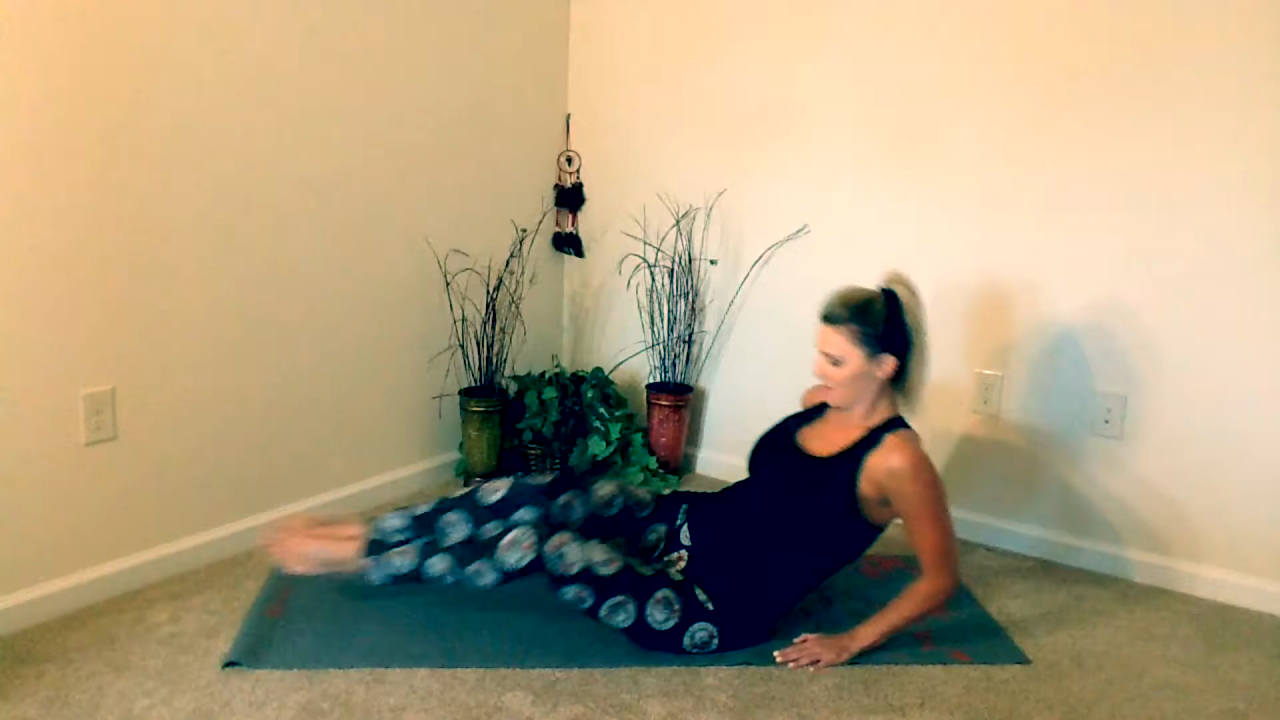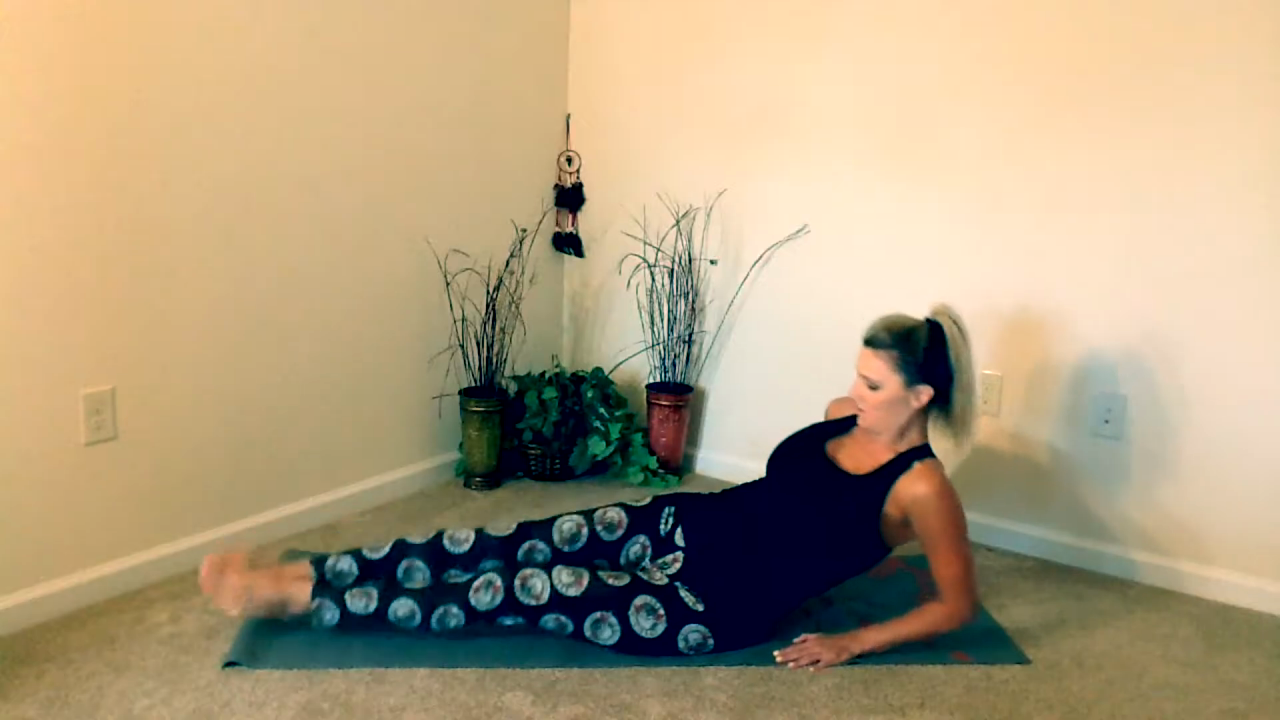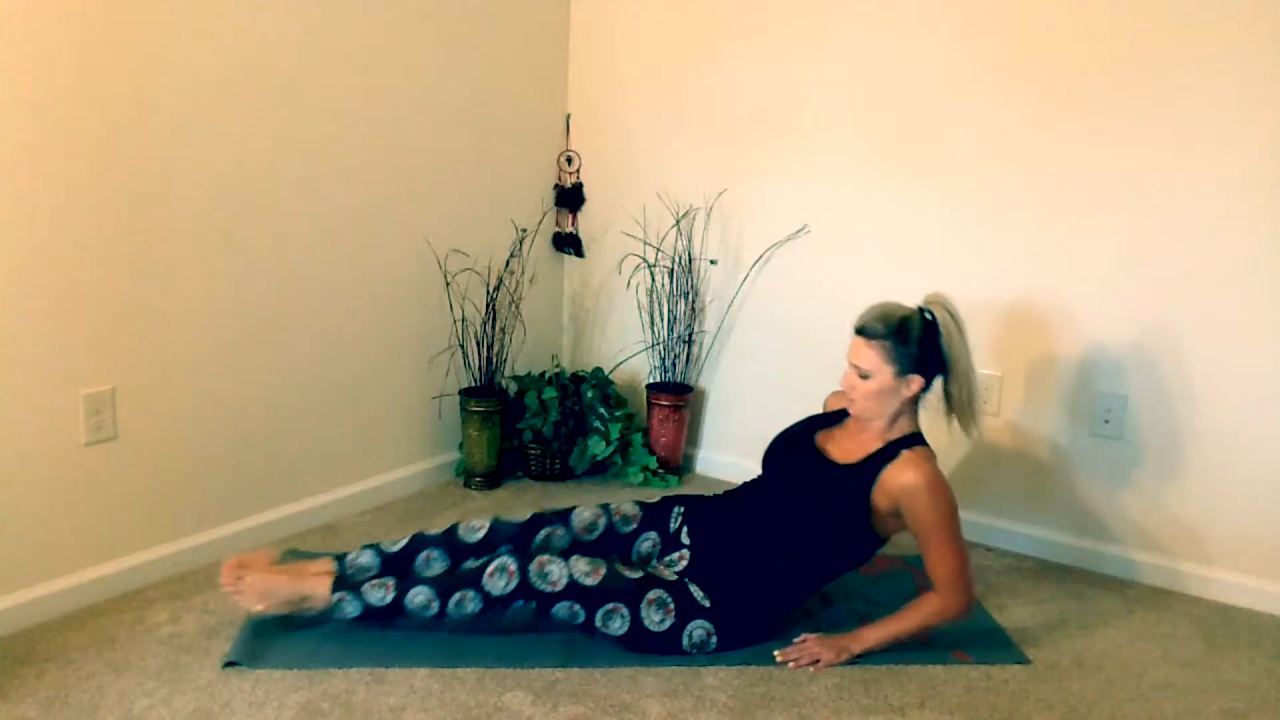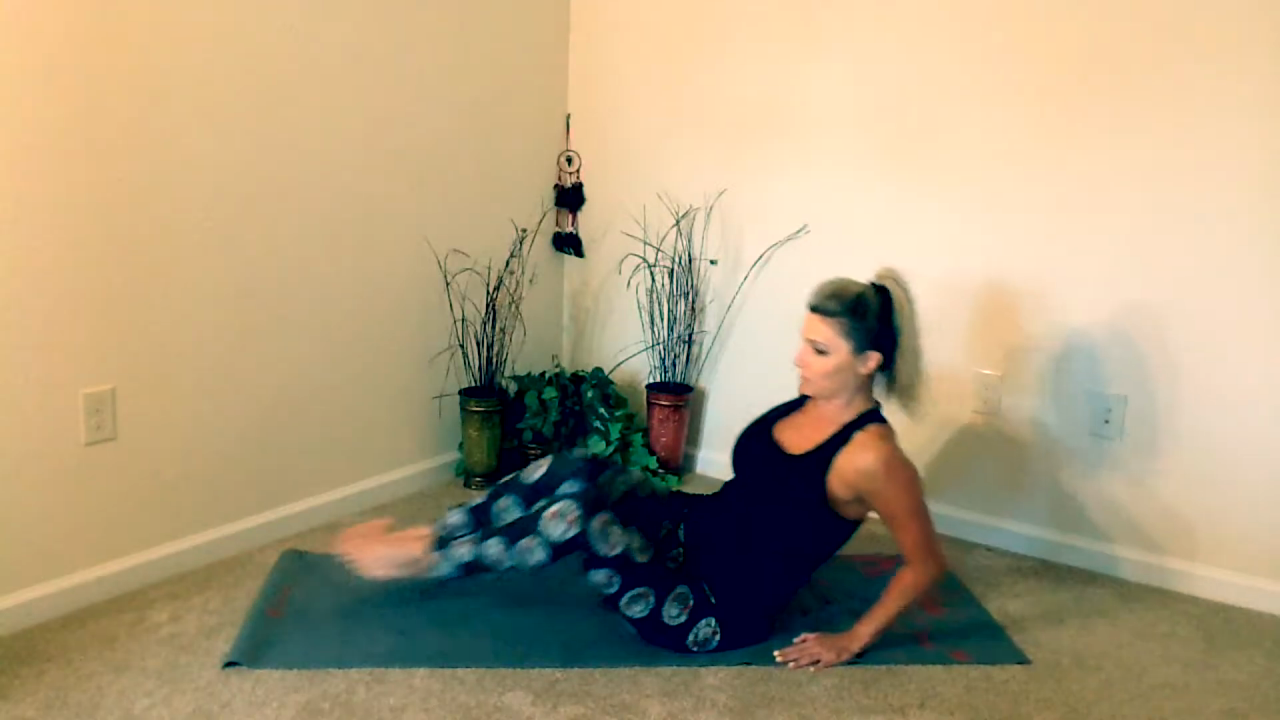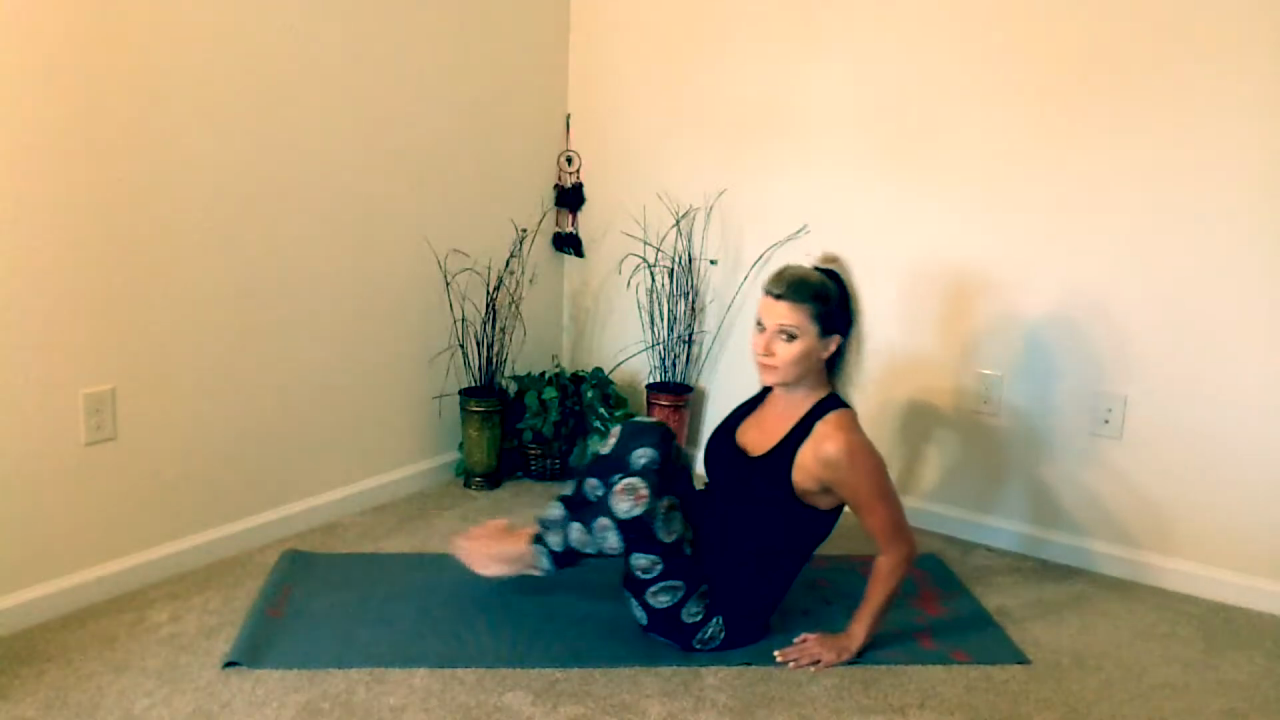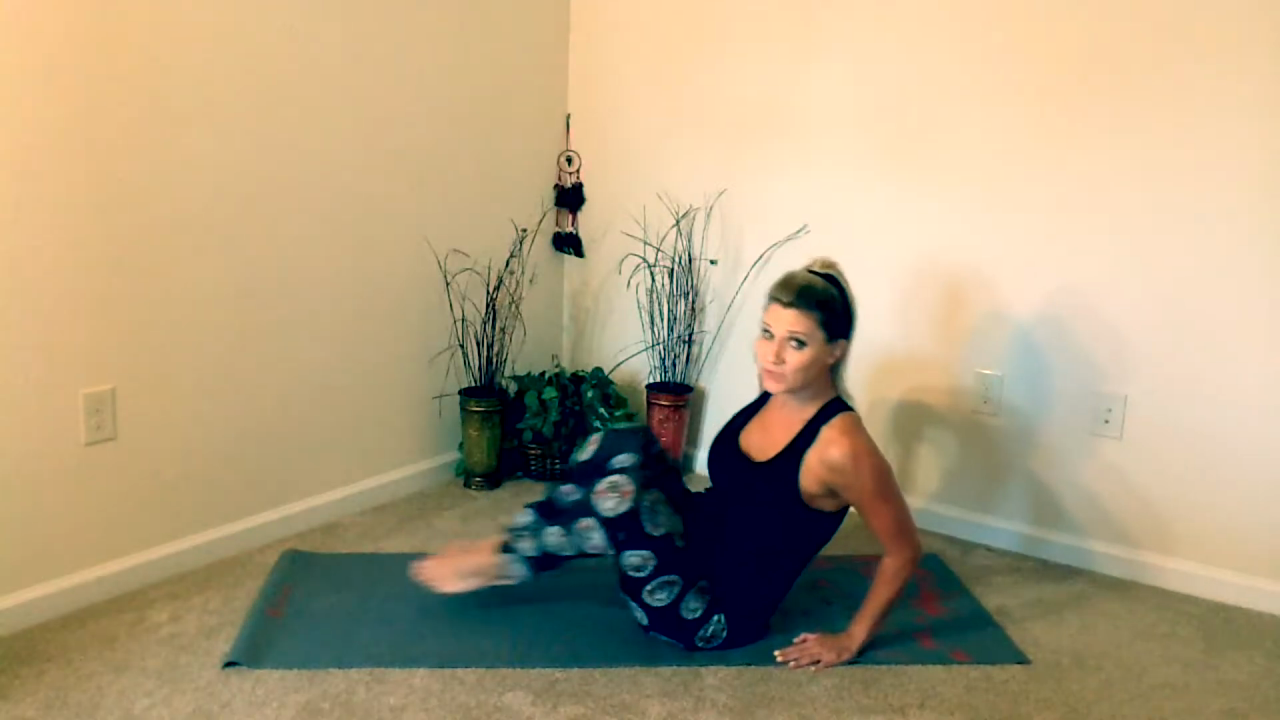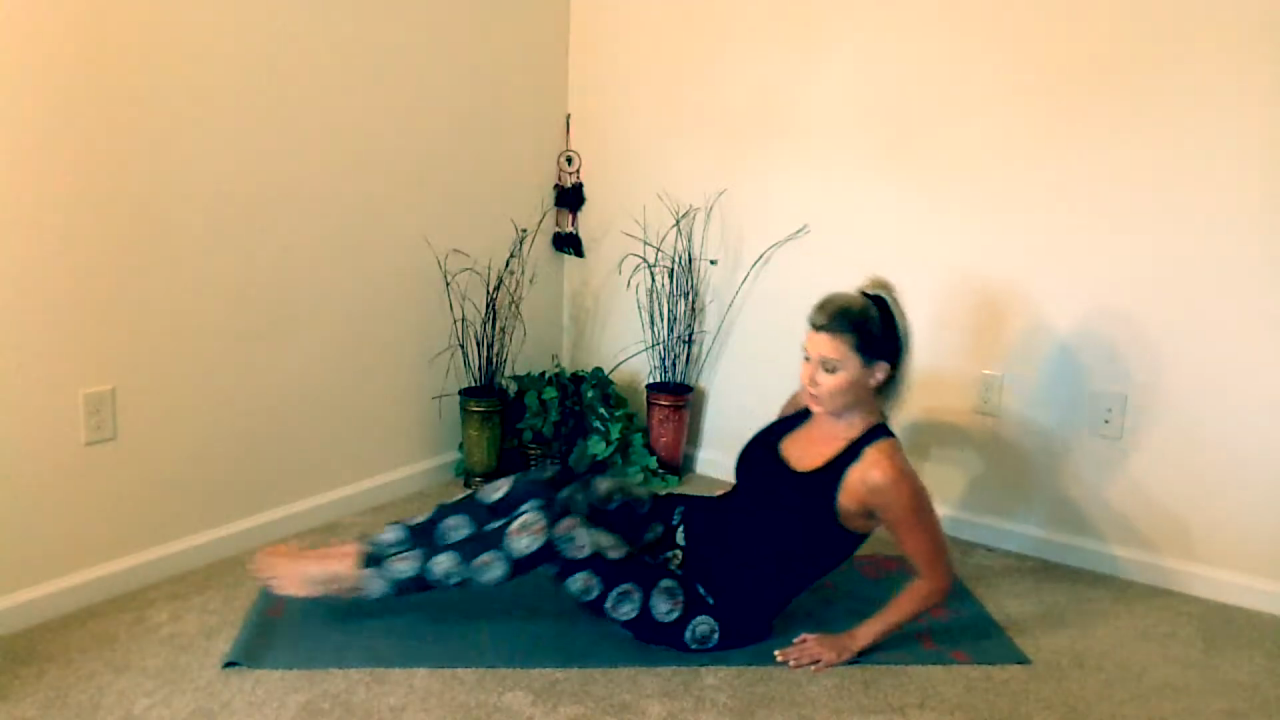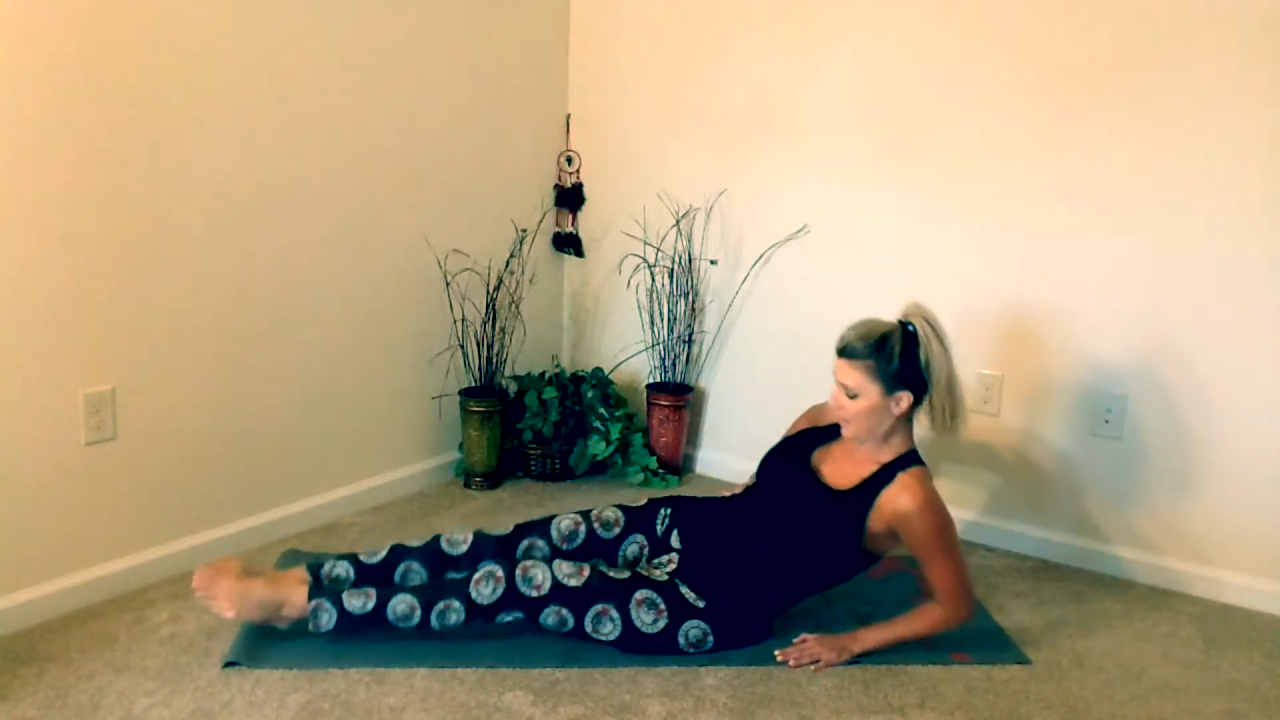
dt=0.2s
person 1, frame 1
left shoulder: (895, 463)
right shoulder: (828, 401)
left elbow: (940, 573)
left wrist: (852, 641)
left hip: (719, 610)
right hip: (692, 526)
left knee: (540, 550)
right knee: (542, 495)
left ankle: (364, 556)
right ankle: (365, 540)
person 1, frame 2
left shoulder: (921, 488)
right shoulder: (845, 413)
left elbow: (957, 602)
left wrist: (850, 644)
left hip: (717, 611)
right hip: (685, 528)
left knee: (522, 592)
right knee: (508, 547)
left ankle: (300, 601)
right ankle: (300, 580)
person 1, frame 3
left shoulder: (912, 478)
right shoulder: (844, 410)
left elbow: (954, 594)
left wrist: (852, 642)
left hip: (718, 612)
right hip: (691, 531)
left knee: (527, 577)
right knee: (512, 538)
left ankle: (323, 597)
right ankle: (325, 576)
person 1, frame 4
left shoulder: (872, 456)
right shoulder: (811, 398)
left elbow: (927, 564)
left wrist: (851, 642)
left hip: (708, 616)
right hip: (693, 535)
left knee: (573, 505)
right knee: (573, 472)
left ankle: (434, 554)
right ankle: (444, 539)
person 1, frame 5
left shoulder: (835, 443)
right shoulder: (777, 389)
left elbow: (897, 550)
left wrist: (850, 640)
left hip: (709, 616)
right hip: (700, 546)
left knee: (638, 477)
right knee: (642, 442)
left ankle: (540, 550)
right ankle: (548, 541)
person 1, frame 6
left shoulder: (843, 448)
right shoulder: (779, 390)
left elbow: (902, 553)
left wrist: (849, 640)
left hip: (711, 611)
left knee: (625, 481)
right knee: (625, 451)
left ankle: (505, 560)
right ankle: (515, 546)
person 1, frame 7
left shoulder: (880, 474)
right shoulder: (809, 404)
left elbow: (935, 577)
left wrist: (850, 640)
left hip: (713, 610)
right hip: (691, 530)
left knee: (547, 531)
right knee: (544, 491)
left ankle: (359, 576)
right ankle: (356, 558)
person 1, frame 8
left shoulder: (906, 500)
right shoulder: (824, 420)
left elbow: (954, 603)
left wrist: (850, 642)
left hip: (709, 610)
right hip: (680, 529)
left knee: (518, 588)
right knee: (504, 548)
left ankle: (297, 607)
right ankle: (298, 587)
